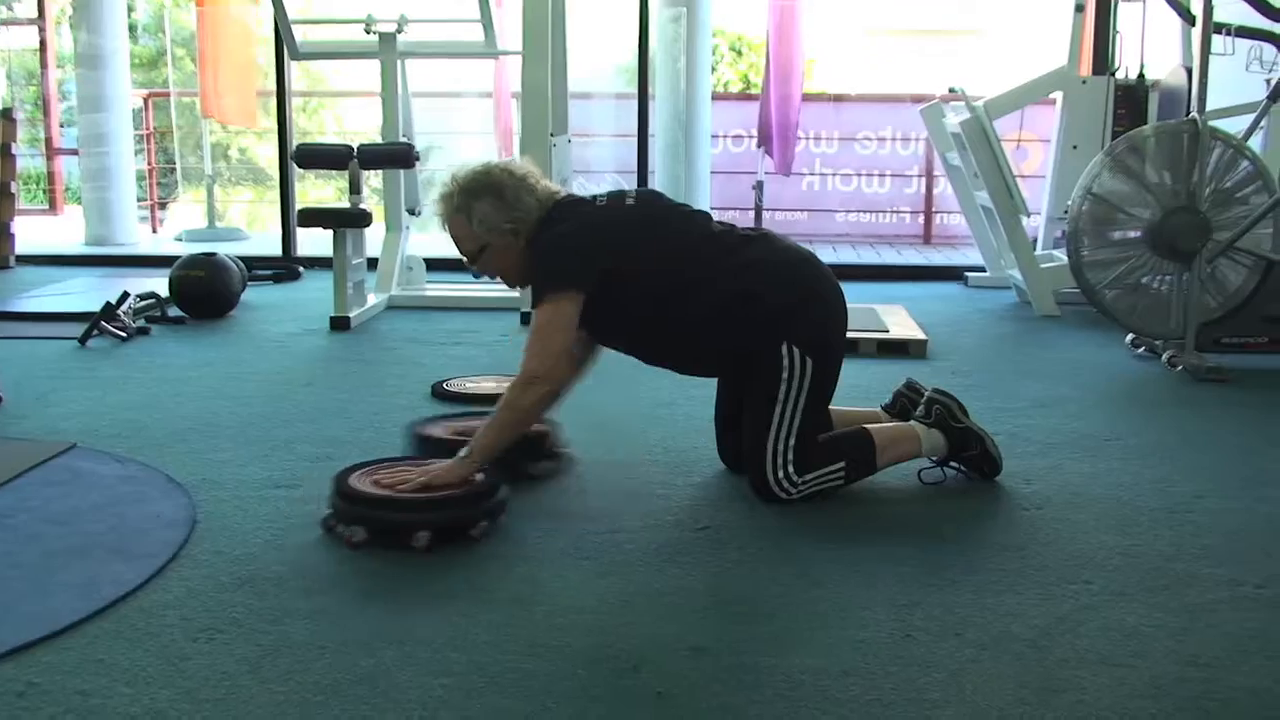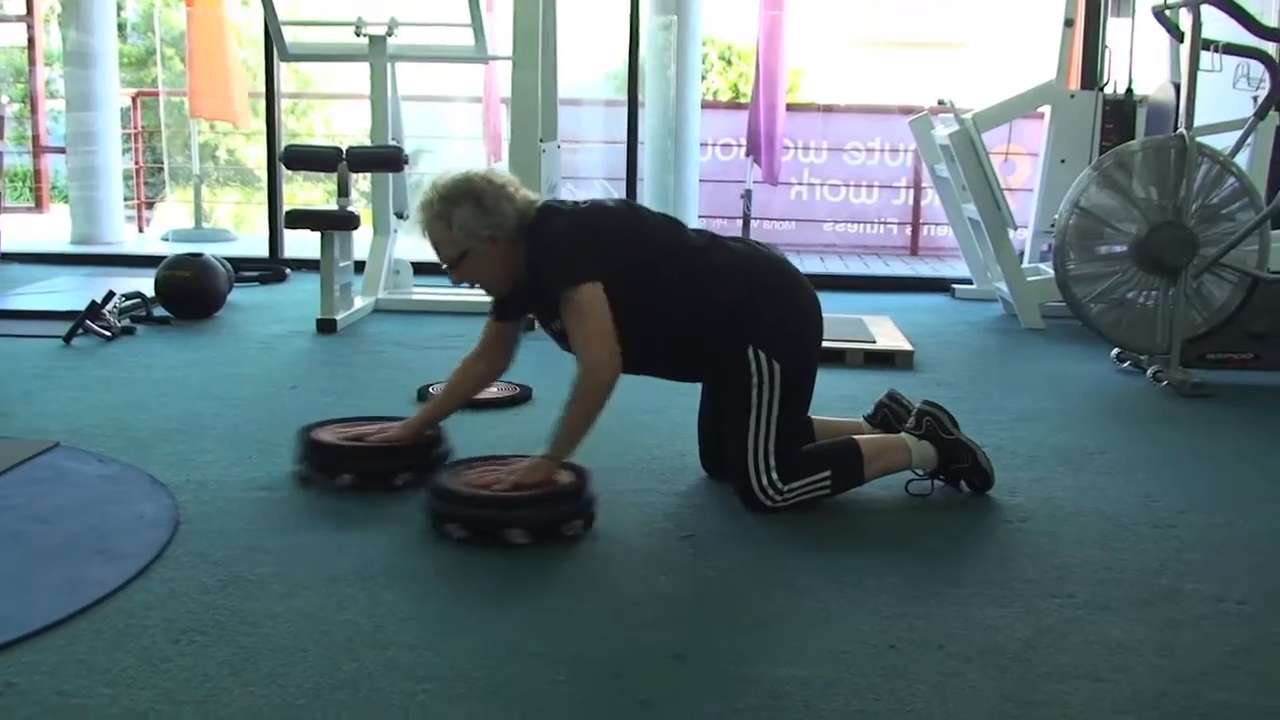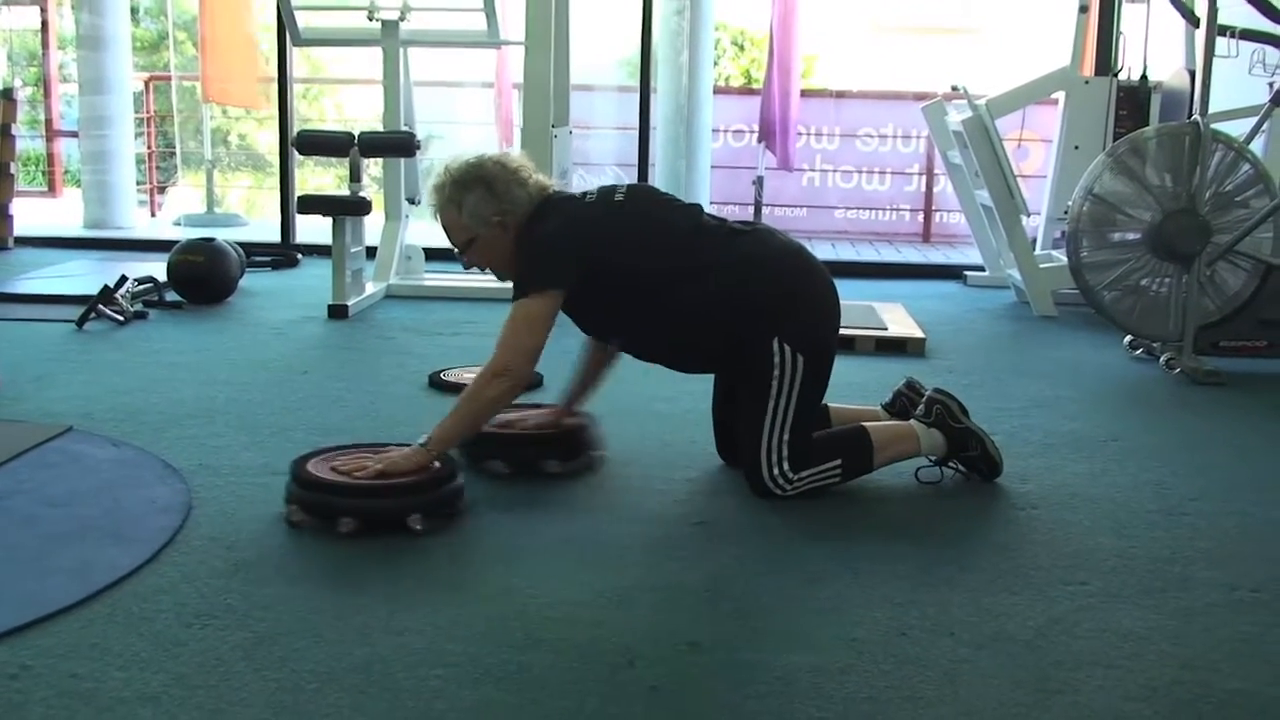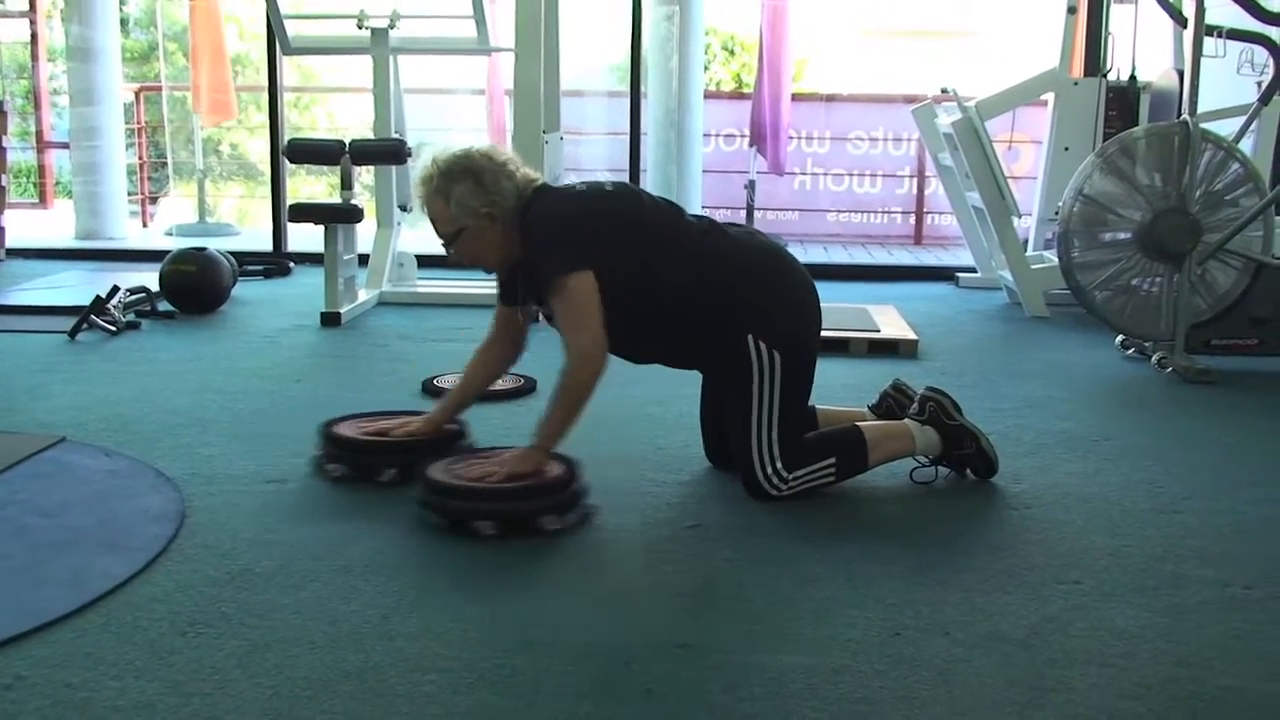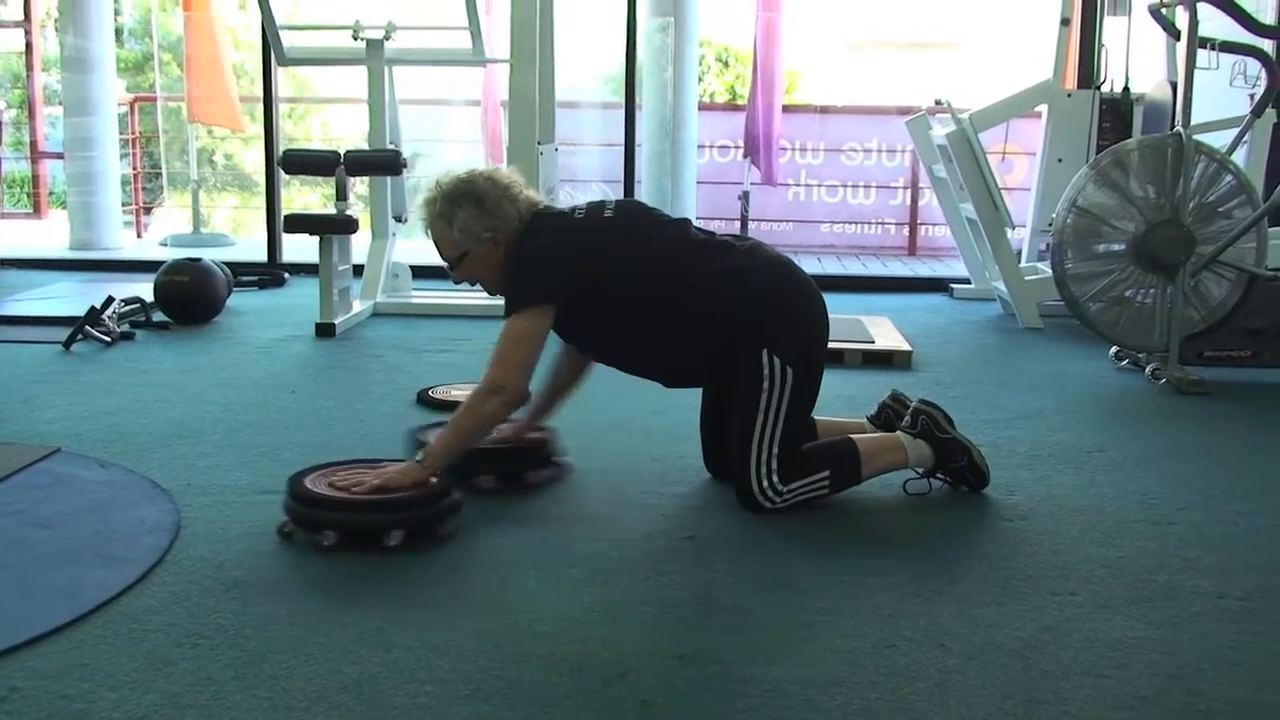
dt=1s
person 1, frame 1
left shoulder: (562, 245)
right shoulder: (574, 231)
left elbow: (538, 379)
right elbow: (582, 344)
left wrist: (464, 466)
right wrist: (519, 421)
left hip: (796, 316)
right hip: (768, 315)
left knee: (779, 477)
right knee: (741, 454)
left ankle: (934, 436)
right ankle: (903, 409)
person 1, frame 2
left shoulder: (560, 244)
right shoulder: (522, 263)
left elbow: (600, 368)
right elbow: (488, 359)
left wrist: (550, 460)
right wrist: (415, 426)
left hip: (769, 318)
right hip: (746, 319)
left knee: (767, 484)
right knee: (723, 461)
left ankle: (923, 448)
right ankle: (886, 421)
person 1, frame 3
left shoulder: (552, 243)
right shoulder: (574, 226)
left elbow: (506, 373)
right elbow: (635, 310)
left wrist: (423, 452)
right wrist: (565, 407)
left hip: (786, 308)
right hip: (766, 303)
left knee: (775, 472)
right knee: (739, 448)
left ankle: (931, 436)
right ankle: (903, 409)
person 1, frame 4
left shoulder: (553, 228)
right shoulder: (521, 246)
left elbow: (586, 358)
right elbow: (503, 343)
left wrist: (536, 451)
right wrist: (438, 417)
left hip: (766, 309)
right hip: (744, 309)
left knee: (772, 475)
right knee: (729, 453)
left ankle: (927, 436)
right ankle: (892, 410)
person 1, frame 5
left shoulder: (539, 257)
right shoulder: (557, 241)
left elbow: (499, 390)
right elbow: (586, 343)
left wrist: (420, 469)
right wrist: (533, 419)
left hip: (776, 321)
right hip: (753, 317)
left knee: (764, 486)
right knee: (726, 462)
left ankle: (918, 447)
right ankle: (887, 422)
